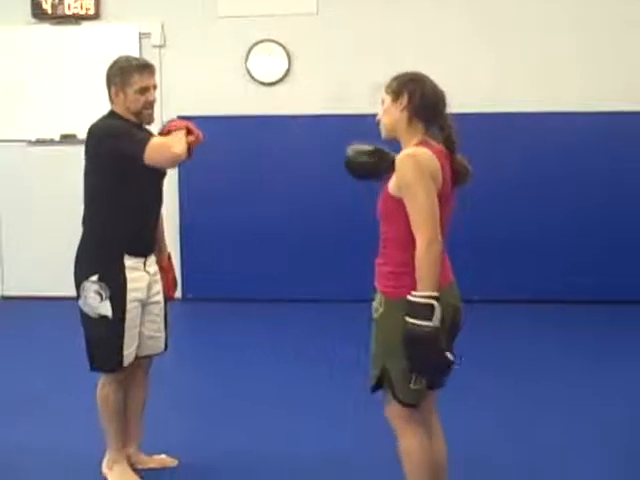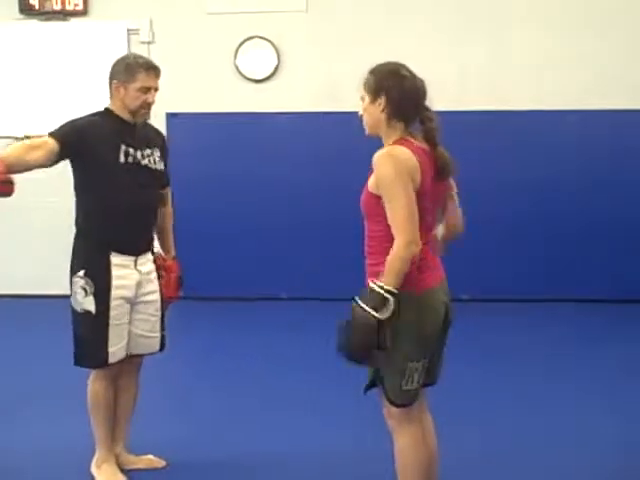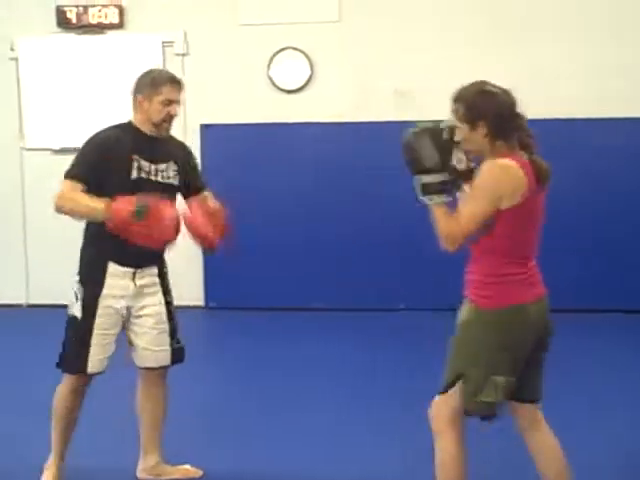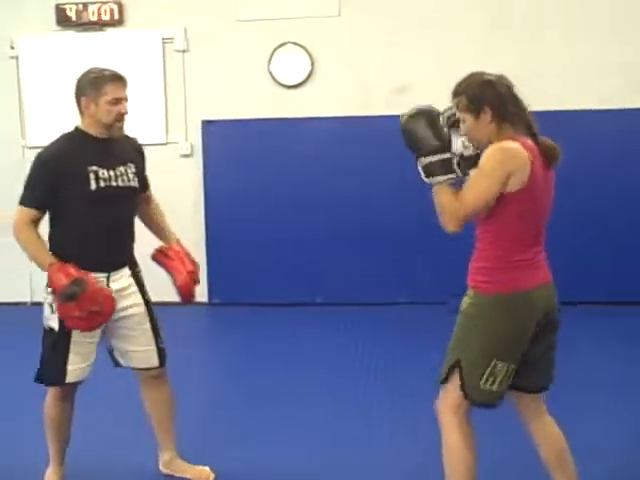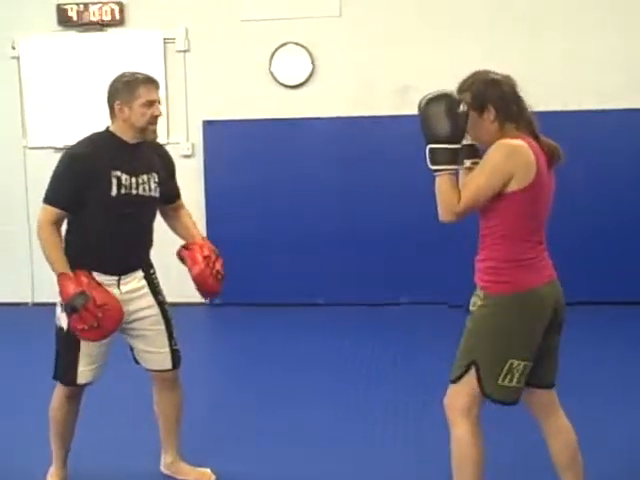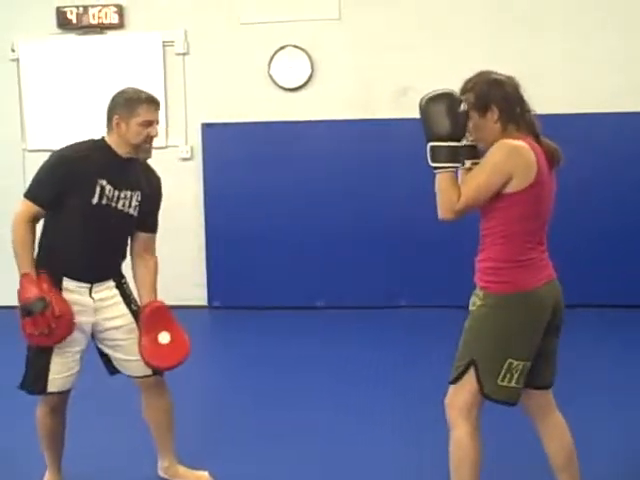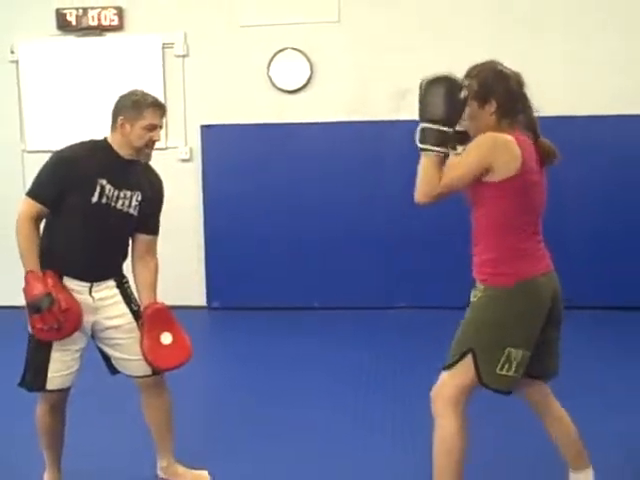
dt=0.7s
person 1, frame 1
left shoulder: (413, 160)
right shoulder: (432, 154)
left elbow: (429, 241)
left wrist: (423, 316)
right wrist: (388, 166)
left hip: (408, 301)
right hip: (426, 296)
left knee: (403, 415)
right knee: (422, 411)
person 1, frame 2
left shoulder: (390, 159)
right shoulder: (432, 154)
left elbow: (406, 243)
right elbow: (453, 221)
left wrist: (375, 304)
left hip: (406, 299)
right hip: (430, 291)
left knee: (401, 413)
right knee: (411, 407)
person 1, frame 3
left shoulder: (498, 172)
right shoulder: (526, 167)
left elbow: (451, 238)
left wrist: (431, 180)
right wrist: (454, 177)
left hip: (495, 312)
right hip: (530, 306)
left knee: (444, 417)
right knee: (528, 418)
person 1, frame 4
left shoulder: (502, 155)
right shoulder: (537, 153)
left elbow: (453, 220)
left wrist: (433, 159)
right wrist: (466, 166)
left hip: (499, 300)
right hip: (537, 294)
left knee: (451, 409)
right knee: (531, 405)
person 1, frame 5
left shoulder: (508, 152)
right shoulder: (532, 149)
left elbow: (451, 210)
right elbow: (478, 197)
left wrist: (441, 147)
right wrist: (466, 154)
left hip: (509, 298)
right hip: (540, 291)
left knee: (459, 405)
right knee: (543, 403)
person 1, frame 6
left shoulder: (509, 152)
right shoulder: (533, 151)
left elbow: (450, 208)
right elbow: (476, 196)
left wrist: (444, 146)
right wrist: (465, 154)
left hip: (509, 299)
right hip: (539, 292)
left knee: (460, 408)
right knee: (540, 403)
person 1, frame 7
left shoulder: (494, 144)
right shoulder: (523, 145)
left elbow: (426, 193)
right elbow: (477, 182)
left wrist: (433, 129)
right wrist: (454, 138)
left hip: (508, 291)
right hip: (537, 285)
left knee: (446, 398)
right knee: (538, 394)
person 2, frame 1
left shoulder: (145, 135)
right shoulder: (108, 133)
right elbow: (172, 154)
left wrist: (163, 255)
right wrist: (180, 133)
left hip: (145, 264)
right hip: (108, 267)
left knee: (141, 362)
right knee: (115, 368)
person 2, frame 2
left shoulder: (155, 139)
right shoulder: (89, 130)
right elbow: (41, 148)
left wrist: (170, 256)
left hip: (144, 263)
right hip: (100, 264)
left knee: (133, 360)
right knee: (105, 364)
person 2, frame 3
left shoulder: (178, 152)
right shoulder: (106, 144)
left elbow: (204, 203)
right elbow: (64, 200)
right wrist: (113, 211)
left hip: (151, 276)
right hip: (104, 274)
left knee: (155, 369)
right knee: (78, 374)
person 2, frame 4
left shoulder: (130, 149)
right shoulder: (55, 158)
right elbow: (23, 224)
left wrist: (173, 245)
right wrist: (56, 274)
left hip: (125, 278)
right hip: (76, 284)
left knee: (154, 370)
right knee: (62, 384)
person 2, frame 5
left shoulder: (159, 157)
right shoulder: (82, 157)
left elbow: (173, 208)
right elbow: (47, 224)
left wrist: (198, 243)
right wrist: (67, 281)
left hip: (139, 281)
right hip: (89, 284)
left knee: (167, 373)
right knee: (71, 384)
person 2, frame 6
left shoulder: (147, 181)
right shoulder: (69, 162)
left elbow: (144, 251)
right elbow: (23, 220)
left wrist: (149, 306)
right wrist: (30, 281)
left hip: (110, 289)
right hip: (59, 291)
left knee: (153, 377)
right knee: (53, 396)
person 2, frame 7
left shoulder: (149, 183)
right shoulder: (71, 161)
left elbow: (145, 252)
right elbow: (27, 218)
left wrist: (149, 306)
right wrist: (35, 280)
left hip: (111, 289)
right hip: (60, 290)
left knee: (152, 376)
right knee: (53, 394)
